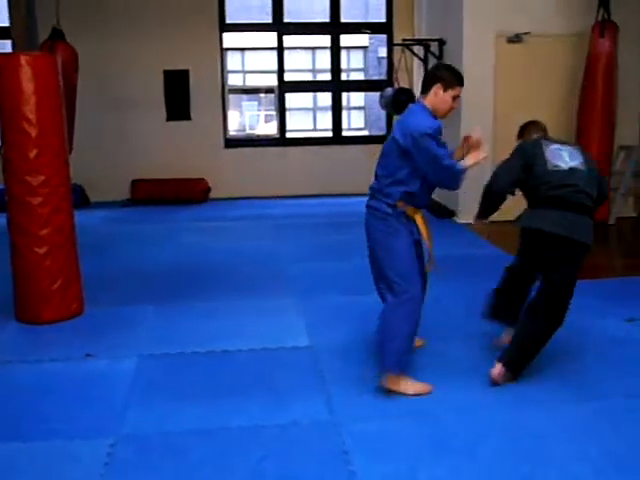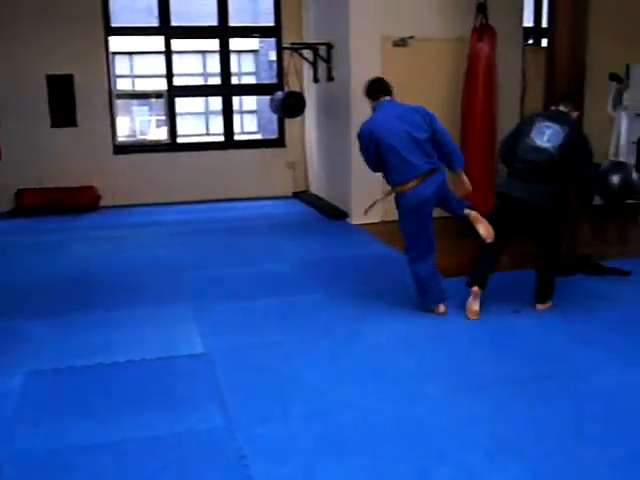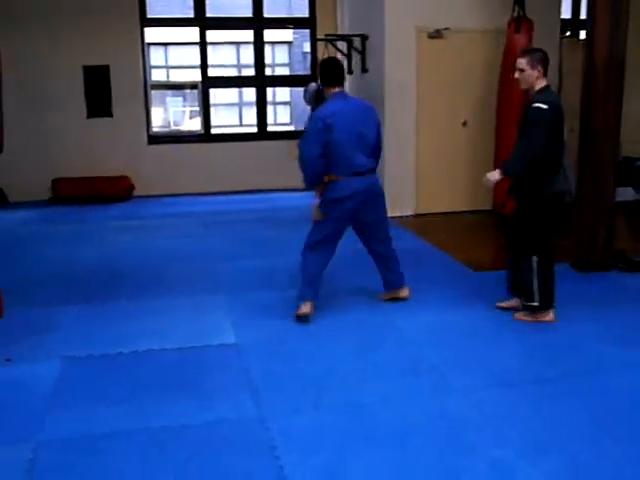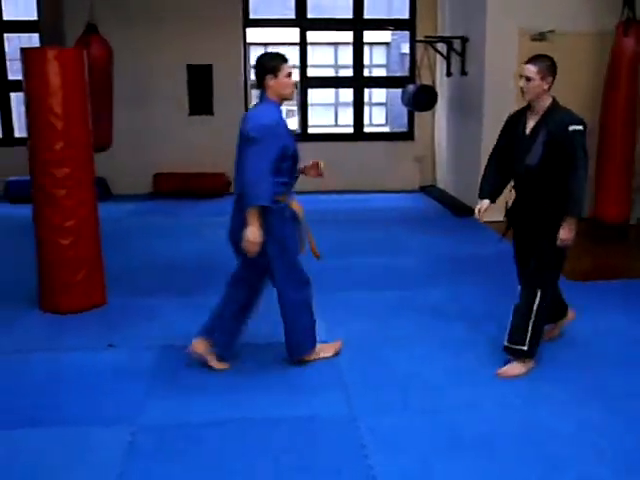
dt=1s
person 1, frame 1
left shoulder: (424, 123)
right shoulder: (419, 127)
left elbow: (433, 168)
right elbow: (446, 174)
left wrist: (464, 148)
right wrist: (469, 161)
left hip: (402, 216)
right hip: (389, 218)
left knee: (415, 280)
right knee: (405, 290)
left ankle: (400, 335)
right ankle: (394, 373)
person 1, frame 2
left shoulder: (369, 128)
right shoulder: (420, 113)
left elbow: (374, 164)
right elbow: (447, 146)
right wrist: (461, 175)
left hip: (411, 194)
right hip: (436, 179)
left knee: (419, 251)
left ankle: (434, 302)
right ankle: (469, 214)
person 1, frame 3
left shoulder: (320, 116)
right shoulder: (367, 109)
left elbow: (309, 158)
right elbow: (376, 149)
left wrist: (315, 185)
left hip: (339, 189)
right hip: (369, 184)
left knee: (317, 246)
right knee: (379, 239)
left ankle: (306, 302)
right ankle: (398, 287)
person 1, frame 4
left shoulder: (263, 117)
right shoulder: (267, 121)
right elbow: (256, 175)
left wrist: (301, 169)
right wrist: (253, 224)
left hip: (261, 213)
right hip: (268, 214)
left knee: (248, 279)
right knee: (293, 281)
left ankle: (209, 341)
right ankle: (305, 347)
person 2, frame 1
left shoulder: (525, 151)
right shoulder: (578, 153)
left elbow: (500, 184)
right elbow: (600, 193)
left wrist: (483, 213)
left hip: (540, 224)
right hip: (578, 229)
left knee: (521, 274)
right knee: (552, 299)
left ankle: (510, 325)
right ankle: (508, 366)
person 2, frame 2
left shoulder: (531, 120)
right shoulder: (576, 135)
left elbow: (504, 151)
right elbow: (585, 174)
right wrist: (582, 200)
left hip: (513, 189)
right hip: (546, 196)
left knee: (495, 241)
right knee: (549, 248)
left ankle: (477, 287)
right ankle: (542, 299)
person 2, frame 3
left shoulder: (542, 105)
right shoulder: (545, 102)
left elbow: (532, 149)
left wrist: (503, 172)
left hip: (542, 190)
right hip: (536, 186)
left knee: (534, 246)
right knee: (518, 240)
left ankle: (541, 308)
right ankle: (522, 296)
person 2, frame 4
left shoulder: (567, 124)
right shoulder: (516, 120)
left elbow: (577, 175)
right elbow: (499, 160)
left wrist: (570, 220)
right wrist: (487, 195)
left hip: (551, 217)
right hip: (524, 210)
left knee: (535, 282)
right knee: (530, 275)
left ankle: (523, 355)
right ankle: (560, 313)
